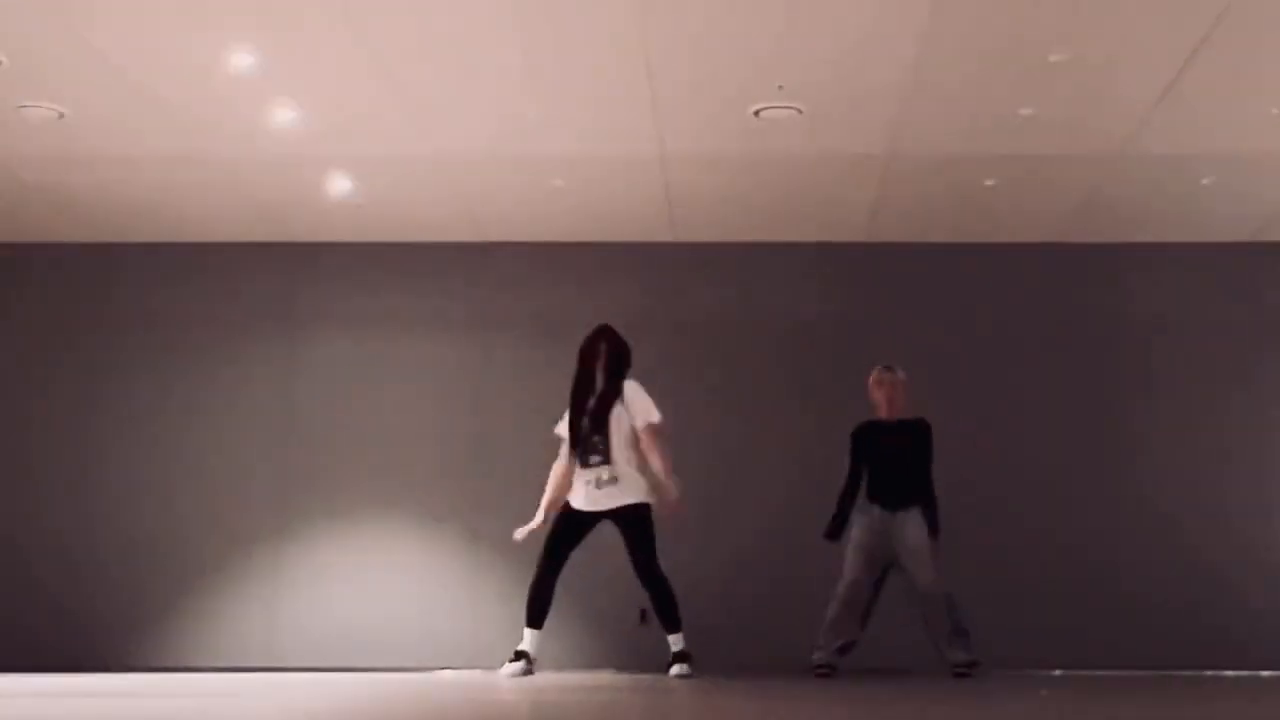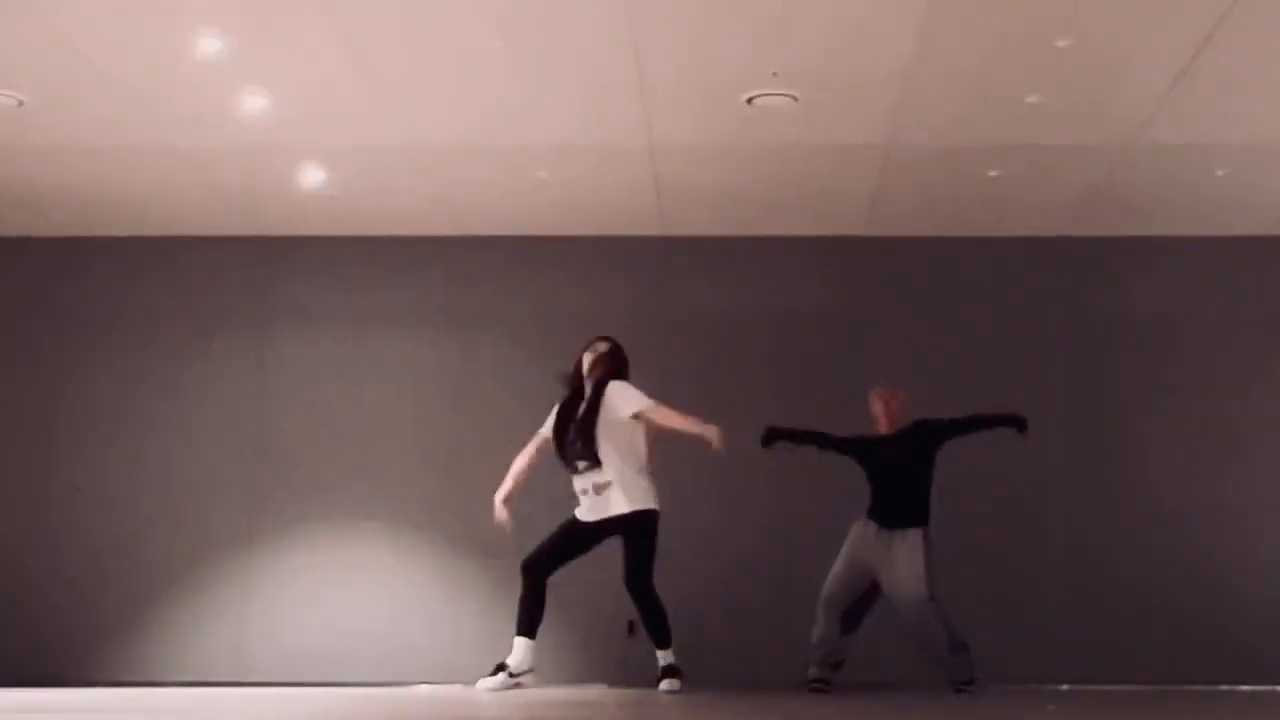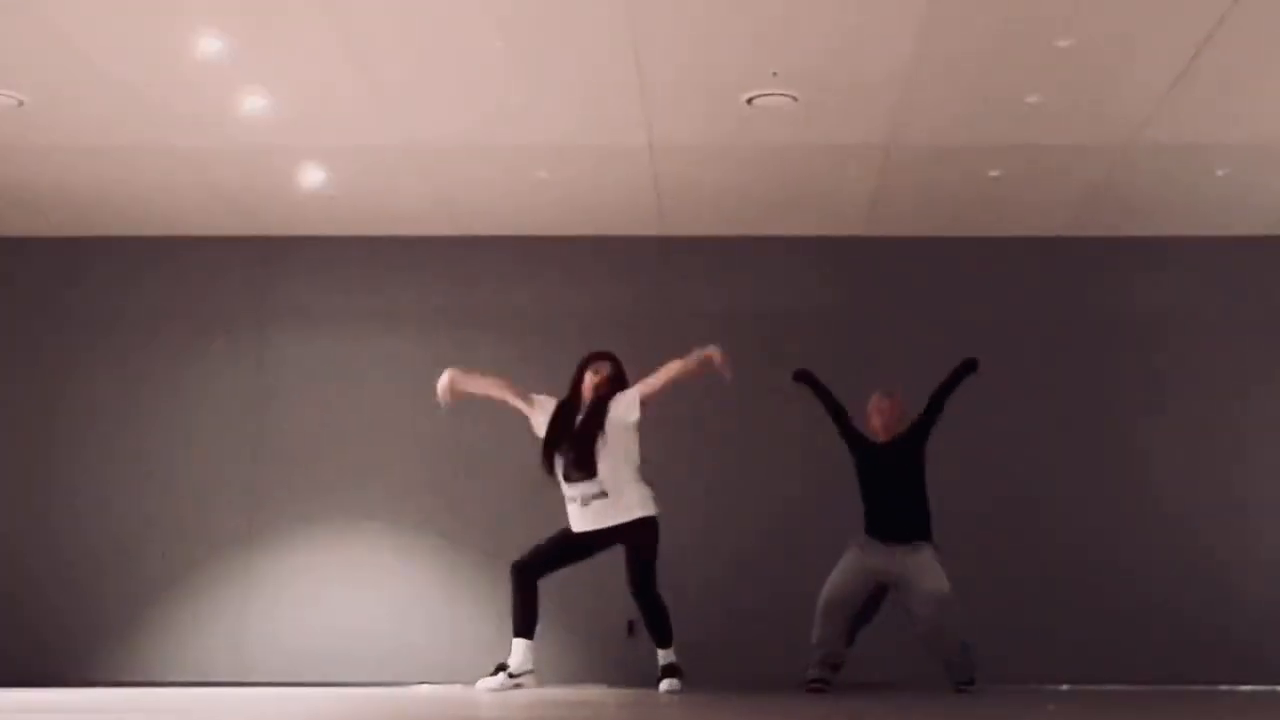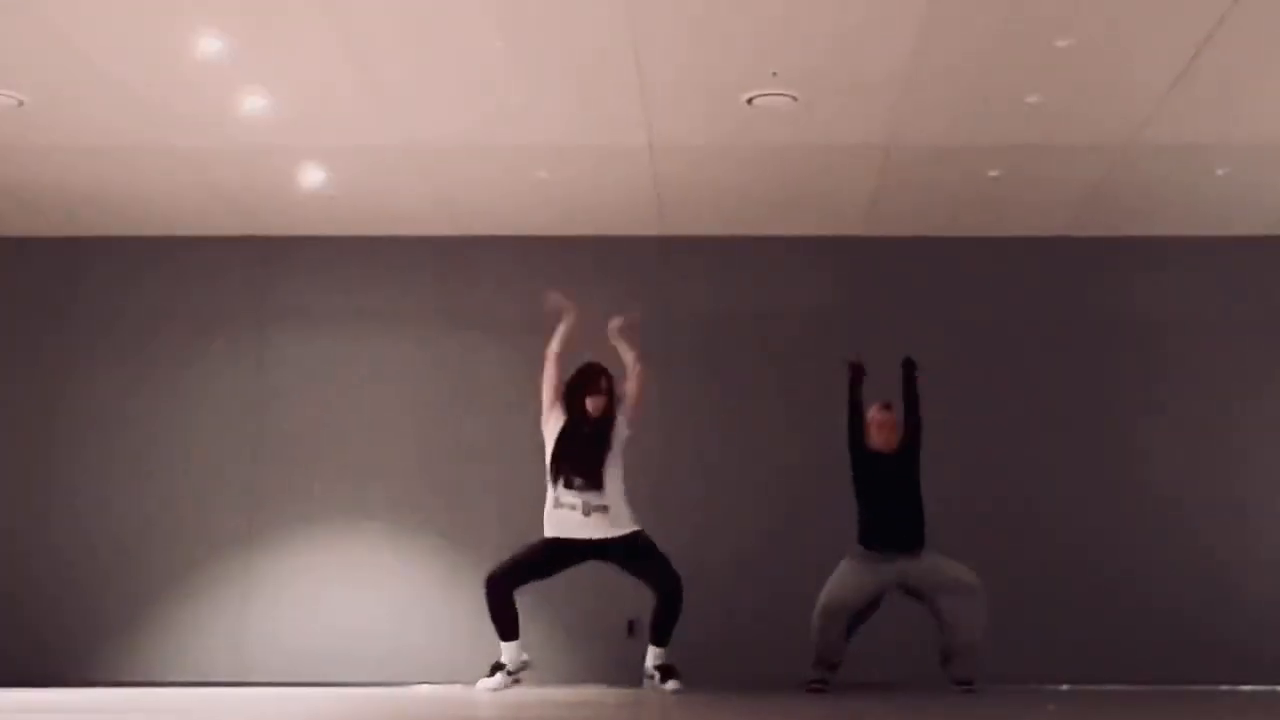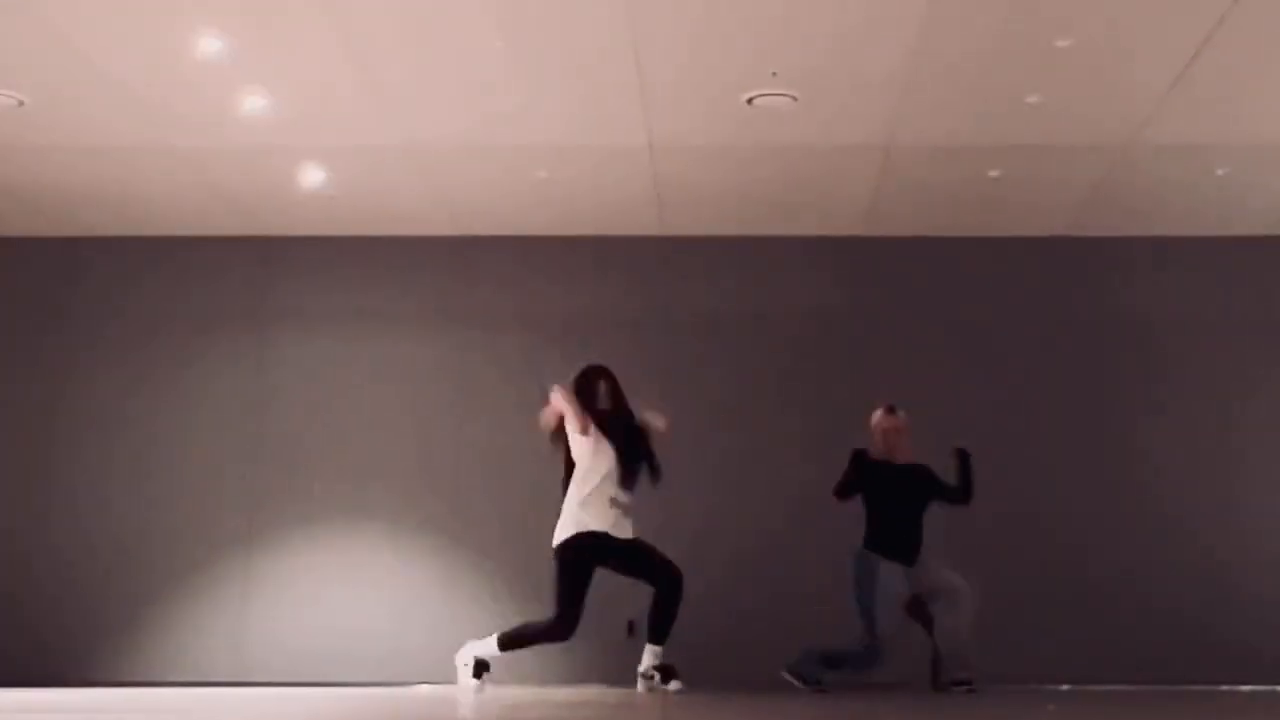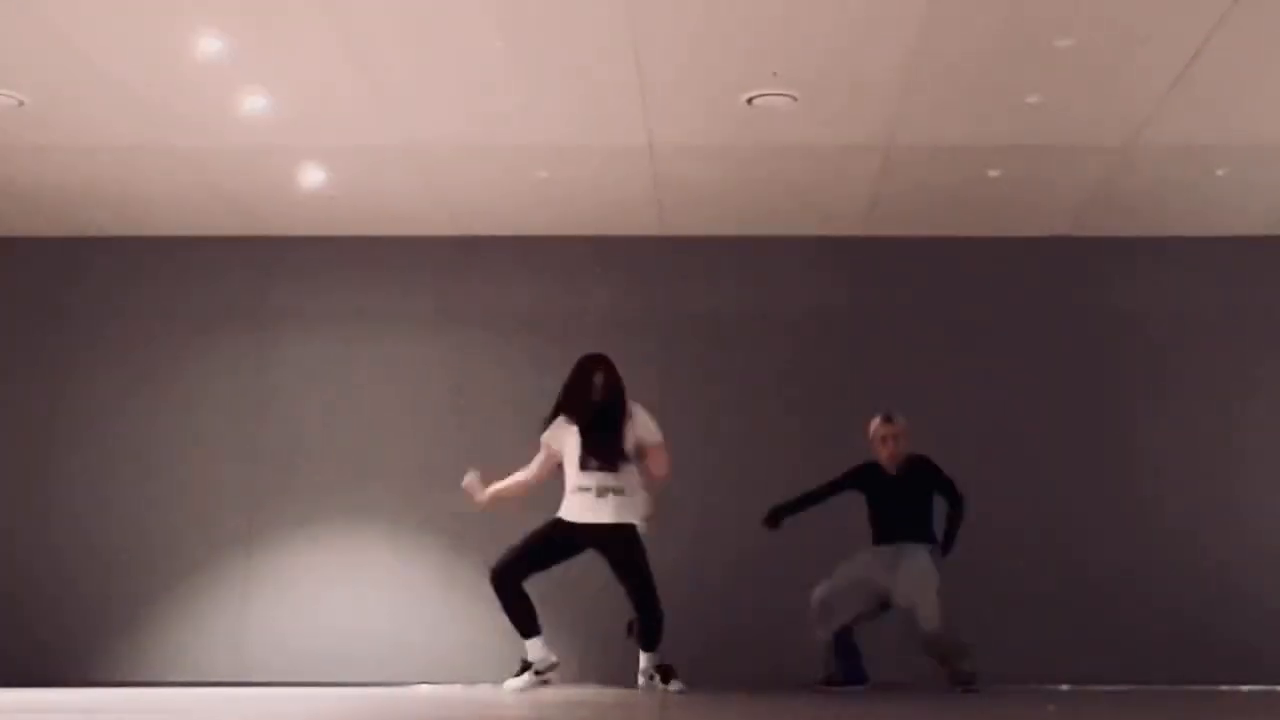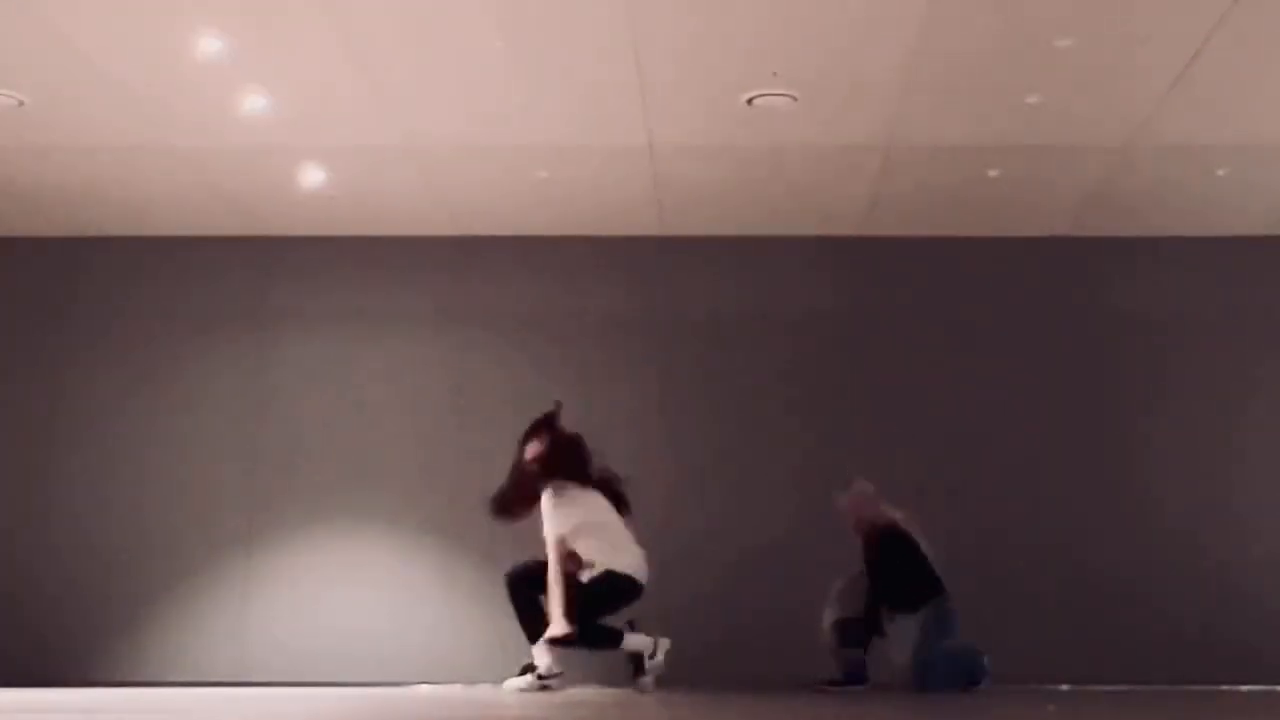
dt=0.3s
person 1, frame 1
left shoulder: (629, 391)
right shoulder: (578, 400)
left elbow: (649, 440)
right elbow: (565, 460)
left wrist: (665, 482)
right wrist: (541, 513)
left hip: (628, 498)
right hip: (581, 500)
left knee: (648, 570)
right knee: (547, 564)
left ankle: (679, 650)
right ankle: (528, 651)
person 1, frame 2
left shoulder: (616, 392)
right shoulder: (566, 408)
left elbow: (656, 412)
right elbow: (534, 449)
left wrist: (704, 429)
right wrist: (503, 492)
left hip: (633, 506)
right hip: (591, 512)
left knee: (638, 584)
right knee: (533, 566)
left ankle: (669, 664)
right ankle: (518, 663)
person 1, frame 3
left shoulder: (620, 408)
right shoulder: (554, 412)
left elbow: (660, 377)
right elbow: (509, 391)
left wrist: (703, 356)
right wrist: (459, 378)
left hip: (632, 517)
right hip: (585, 525)
left knee: (643, 588)
right knee: (524, 571)
left ankle: (669, 664)
right ankle: (519, 665)
person 1, frame 4
left shoulder: (615, 426)
right shoulder: (557, 423)
left elbow: (635, 373)
right elbow: (552, 360)
left wrist: (617, 337)
right wrist: (567, 321)
left hip: (617, 532)
right hip: (564, 535)
left knee: (670, 586)
right knee: (498, 582)
left ankle: (656, 662)
right ankle: (512, 662)
person 1, frame 5
left shoulder: (626, 427)
right shoulder: (583, 428)
right elbow: (559, 395)
left hip: (616, 535)
right hip: (580, 532)
left knee: (671, 581)
right knee: (563, 625)
left ankle: (651, 667)
right ankle: (479, 653)
person 1, frame 6
left shoulder: (635, 417)
right shoulder: (563, 426)
left elbow: (660, 469)
right elbow: (533, 474)
right wrist: (489, 492)
left hip: (617, 522)
right hip: (573, 519)
left knee: (646, 600)
right knee: (503, 575)
left ankle: (649, 667)
right ankle: (540, 660)
person 1, frame 7
left shoulder: (555, 493)
right shoulder: (563, 486)
left elbow: (556, 557)
left wrist: (559, 616)
left hip: (622, 572)
right hip: (594, 567)
left knee: (566, 631)
right knee: (518, 580)
left ankle: (647, 647)
right ankle: (545, 666)
person 2, frame 1
left shoulder: (919, 429)
right shoulder: (865, 432)
left elbow: (925, 478)
right elbow: (853, 478)
left wrist: (933, 521)
right wrist: (839, 519)
left hip: (911, 515)
right hip: (872, 515)
left knee: (931, 585)
right knee: (852, 585)
left ankle: (961, 654)
right ankle: (826, 654)
person 2, frame 2
left shoulder: (923, 433)
right shoulder: (866, 445)
left elbow: (963, 425)
right elbow: (826, 442)
left wrist: (1005, 420)
right wrist: (784, 433)
left hip: (909, 535)
right hip: (870, 531)
left knee: (915, 599)
right knee: (833, 596)
left ankle: (959, 668)
right ankle: (821, 669)
person 2, frame 3
left shoulder: (912, 443)
right shoulder: (863, 449)
left elbow: (934, 407)
right elbow: (839, 417)
left wrist: (962, 372)
right wrist: (814, 383)
left hip: (915, 549)
right hip: (872, 547)
left knee: (935, 597)
right knee: (832, 600)
left ankle: (961, 670)
right ankle: (821, 670)
person 2, frame 4
left shoulder: (908, 455)
right shoulder: (862, 459)
left elbow: (914, 415)
right elbow: (854, 418)
left wrist: (909, 376)
right wrist: (855, 381)
left hip: (916, 558)
right hip: (869, 557)
left knee: (967, 588)
right knee: (831, 604)
left ankle: (960, 669)
right ankle: (823, 670)
person 2, frame 5
left shoulder: (920, 473)
right shoulder: (867, 464)
left elbow: (961, 496)
right elbow: (842, 492)
left wrist: (964, 464)
left hip: (910, 564)
right hip: (877, 562)
left knee: (956, 594)
right knee: (877, 640)
left ankle: (950, 673)
right ankle: (806, 668)
person 2, frame 6
left shoulder: (922, 468)
right shoulder: (866, 471)
left elbow: (956, 500)
right elbow: (823, 492)
left wrist: (948, 539)
right wrist: (783, 509)
left hip: (915, 554)
right hip: (879, 556)
left knee: (928, 621)
right knee: (825, 602)
left ankle: (960, 669)
right ankle: (849, 672)
person 2, frame 7
left shoulder: (887, 539)
left hip: (927, 609)
right hip: (900, 609)
left knee: (926, 675)
left ankle: (974, 661)
right ankle: (851, 671)
